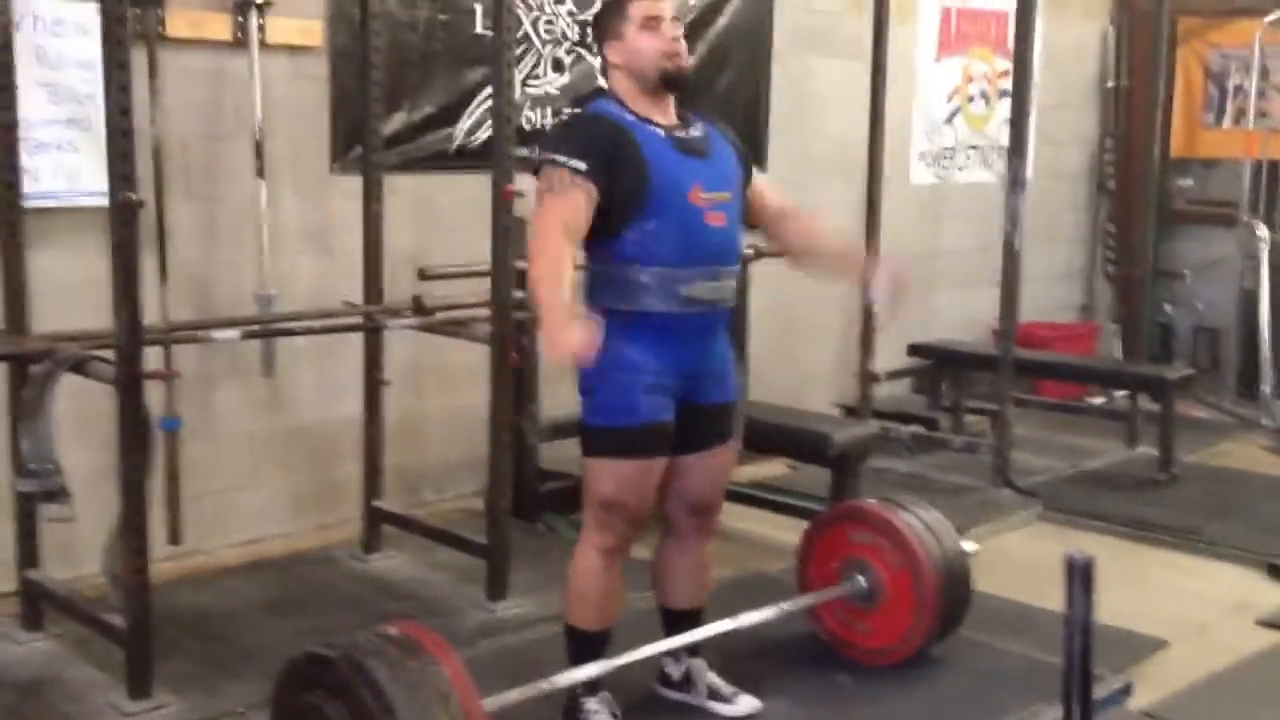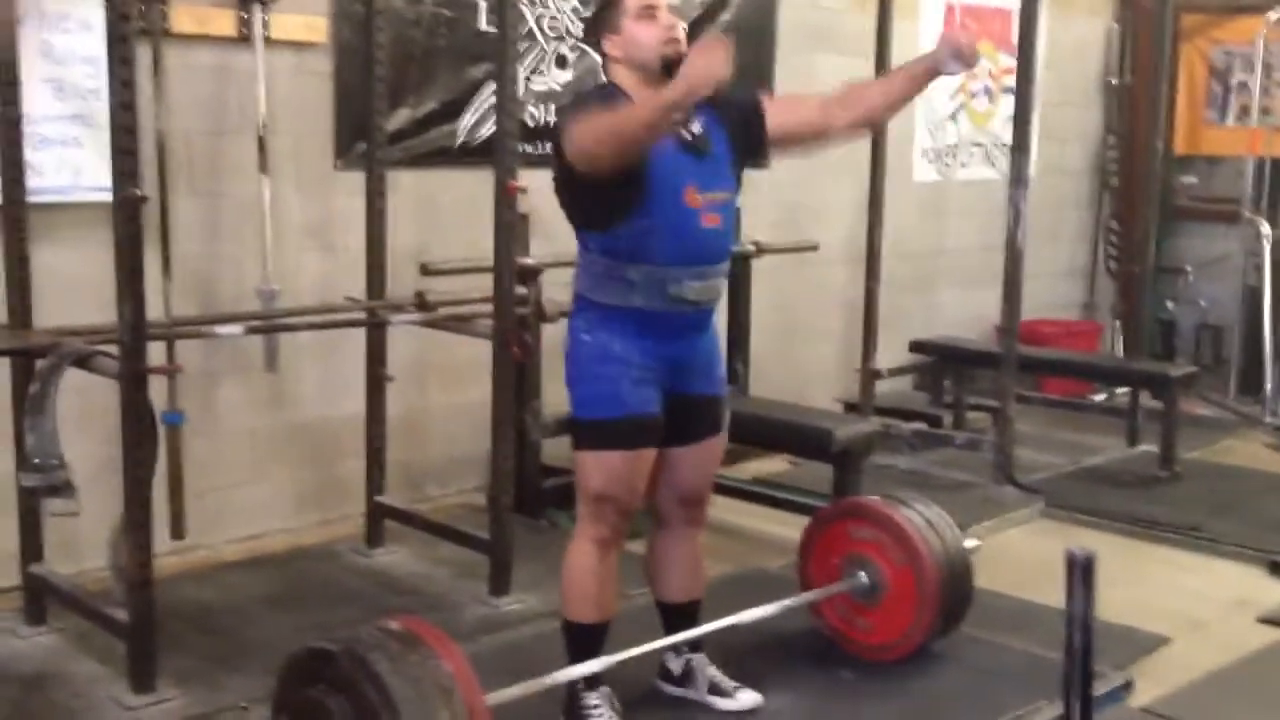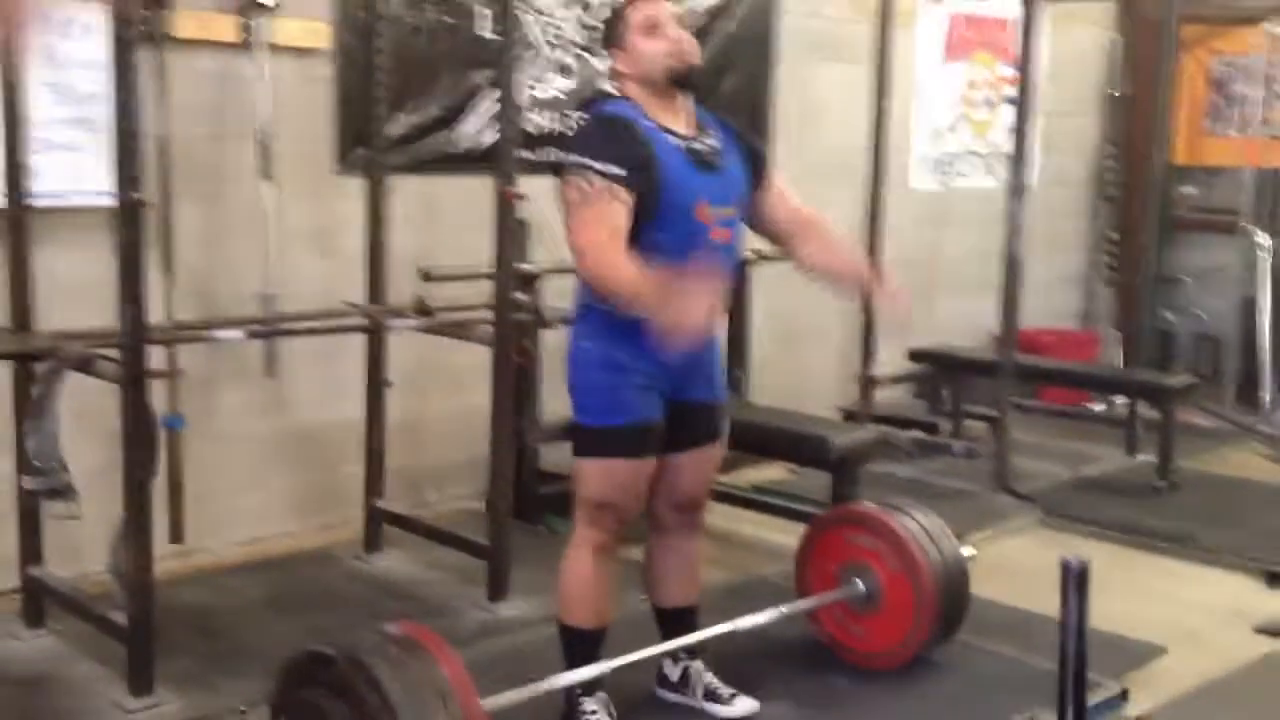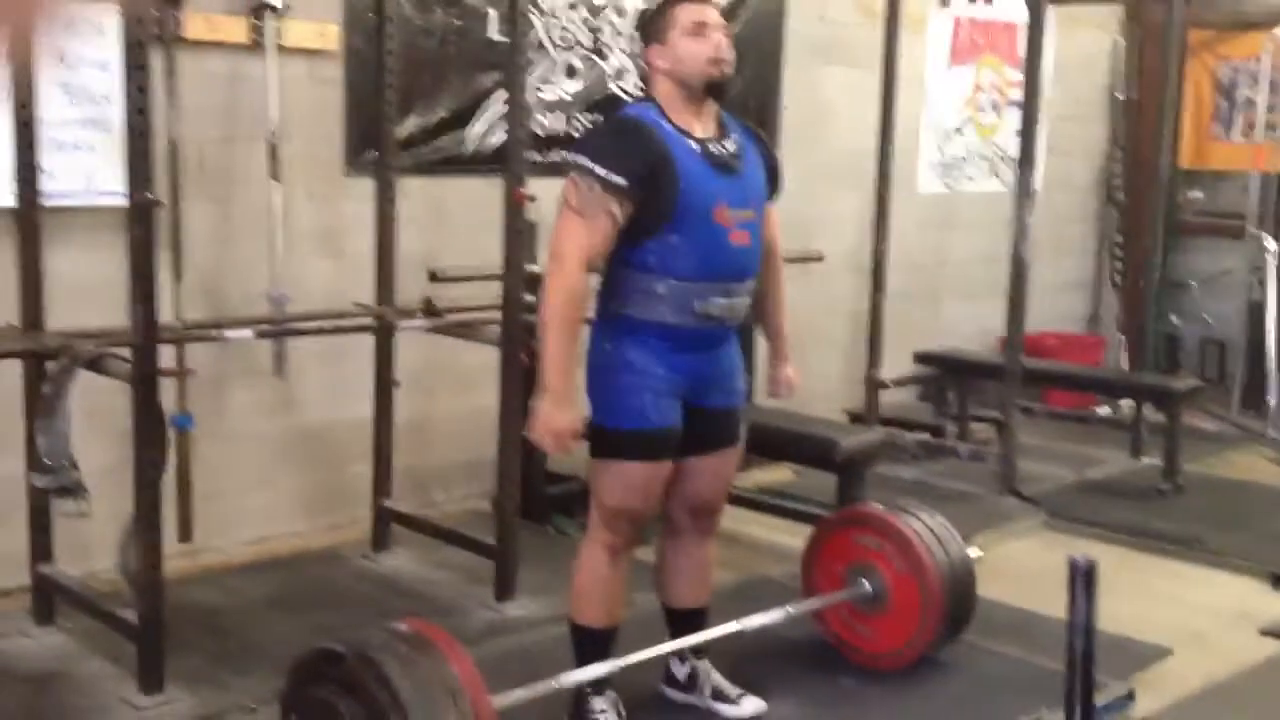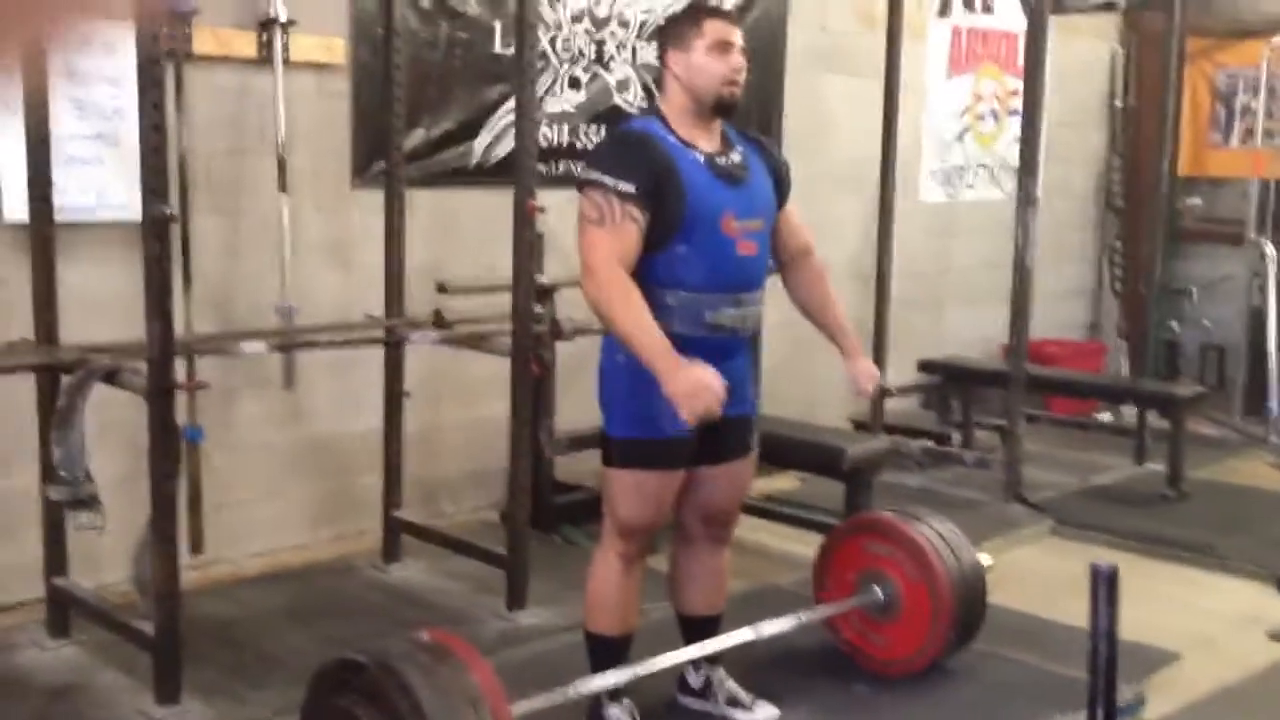
dt=0.3s
person 1, frame 1
left shoulder: (713, 137)
right shoulder: (593, 136)
left elbow: (776, 218)
right elbow: (552, 235)
left wrist: (855, 264)
right wrist: (559, 320)
left hip: (707, 350)
right hip: (632, 353)
left knee: (696, 515)
right knee: (613, 526)
person 1, frame 2
left shoulder: (724, 114)
right shoulder: (595, 114)
left elbow: (833, 112)
right elbow: (612, 139)
left wrist: (928, 67)
right wrist: (682, 90)
left hip: (694, 340)
right hip: (617, 342)
left knee: (685, 507)
right knee: (605, 518)
left ankle: (682, 659)
person 1, frame 3
left shoulder: (729, 141)
right shoulder: (607, 137)
left elbow: (797, 230)
right elbow: (596, 254)
left wrist: (864, 278)
right wrist: (663, 301)
left hip: (698, 352)
right hip: (622, 354)
left knee: (683, 514)
right knee: (603, 523)
person 1, frame 4
left shoulder: (751, 148)
right shoulder: (623, 142)
left elbow: (765, 258)
right elbow: (570, 266)
left wrist: (780, 351)
right wrist: (555, 393)
left hip: (718, 357)
right hip: (639, 360)
left knee: (700, 518)
right knee: (616, 527)
person 1, frame 5
left shoulder: (759, 159)
right shoulder: (633, 155)
left elbow: (798, 261)
right elbow: (603, 273)
left wrist: (850, 349)
right wrist: (671, 370)
left hip: (732, 369)
right hip: (659, 369)
left knee: (712, 527)
right knee: (630, 535)
